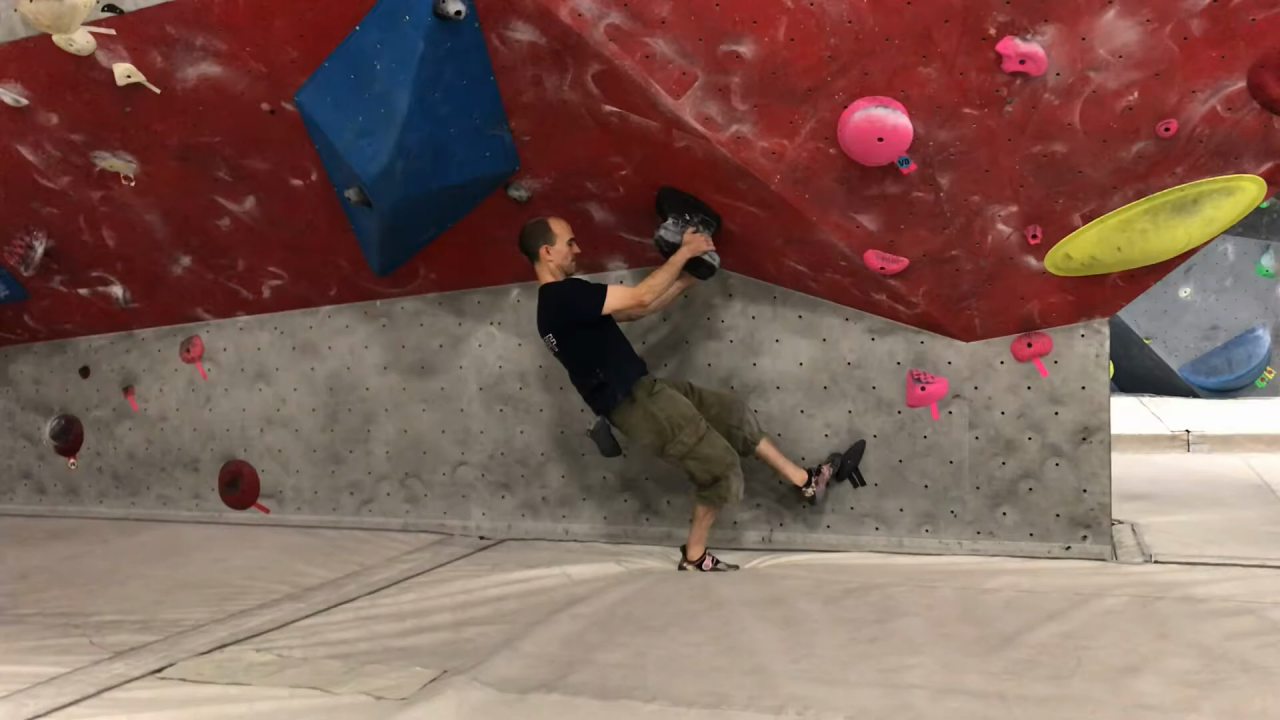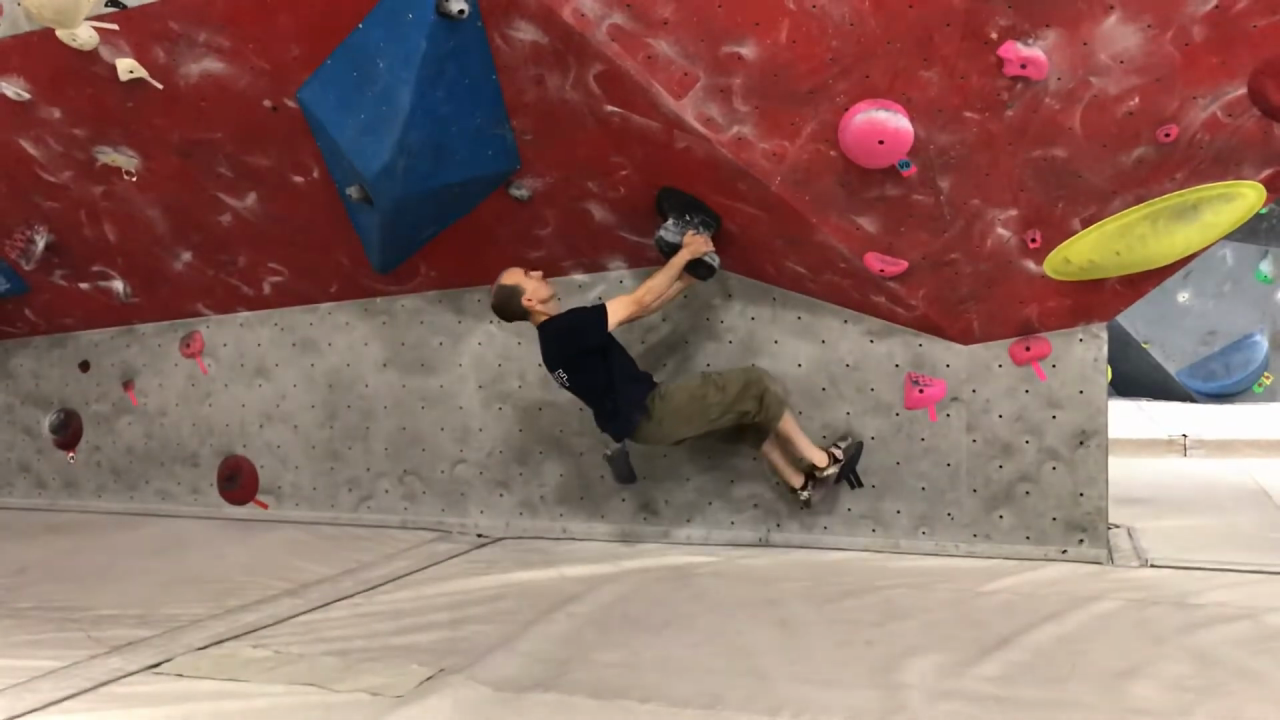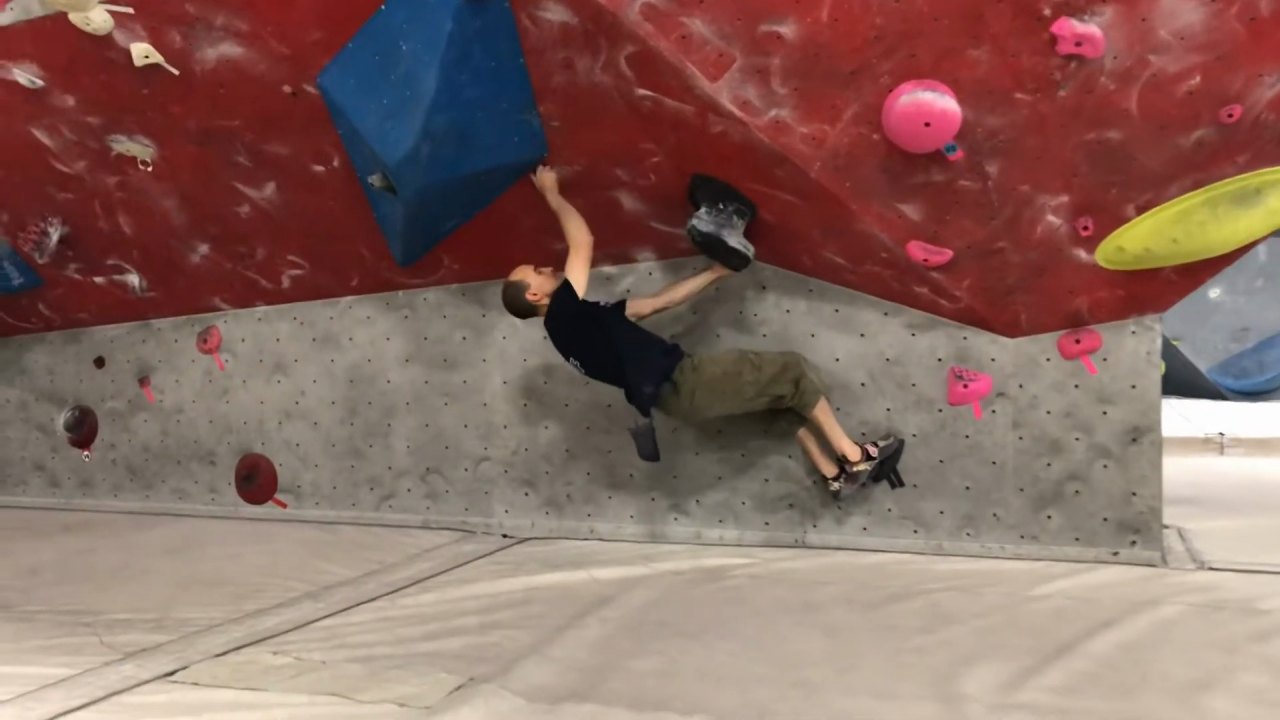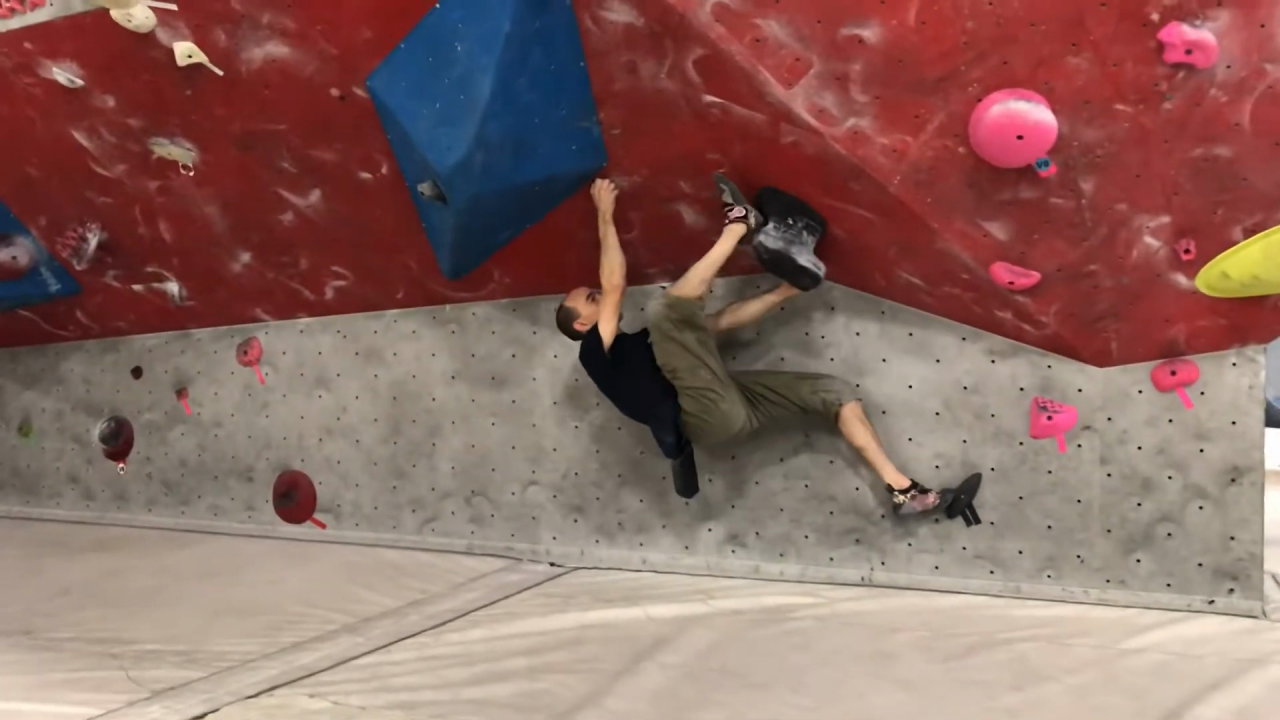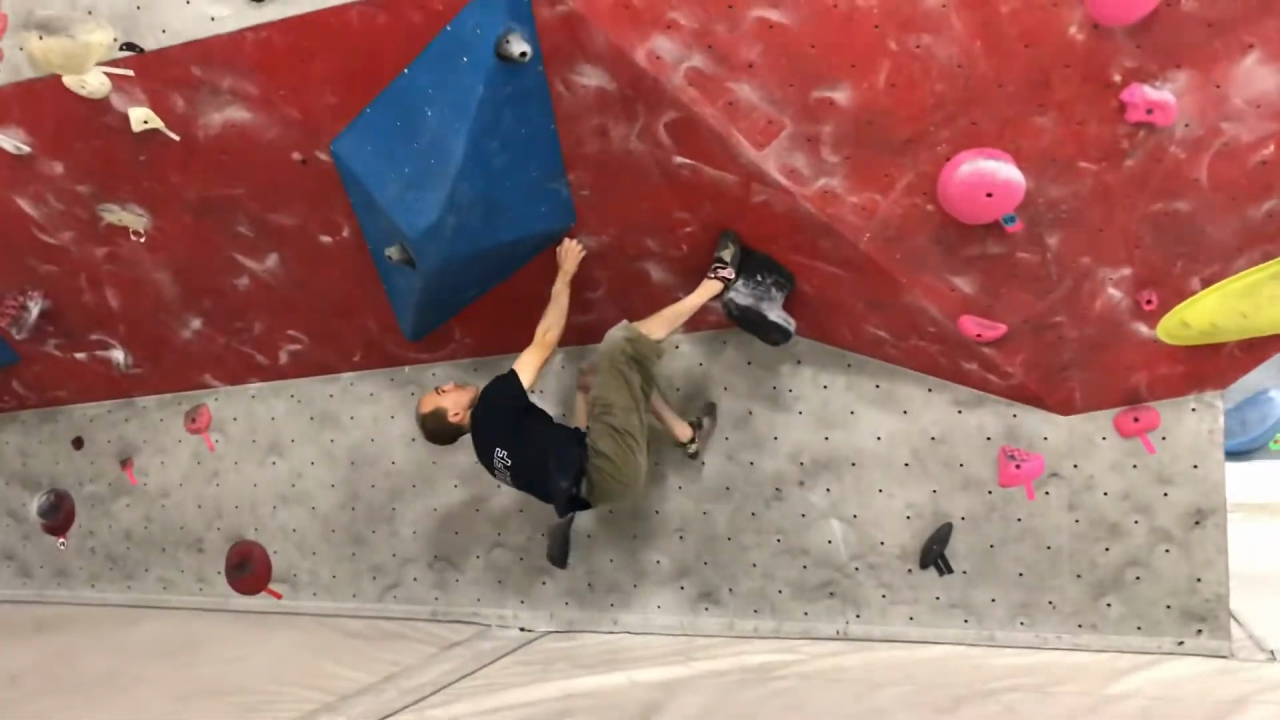
dt=1s
person 1, frame 1
left shoulder: (561, 302)
right shoulder: (564, 295)
left elbow: (634, 310)
right elbow: (641, 298)
left wrist: (688, 278)
right wrist: (685, 252)
left hip: (641, 389)
right hip: (634, 401)
left knee: (735, 415)
right knee: (721, 466)
left ankle: (806, 481)
right ankle: (694, 555)
person 1, frame 2
left shoulder: (560, 334)
right shoulder: (565, 330)
left elbow: (635, 309)
right elbow: (638, 302)
left wrist: (687, 276)
right wrist: (685, 253)
left hip: (645, 414)
right hip: (649, 416)
left knee: (750, 408)
right knee: (756, 386)
left ankle: (801, 484)
right ankle: (819, 462)
person 1, frame 3
left shoulder: (581, 317)
right shoulder: (563, 316)
left elbow: (654, 303)
right elbow: (582, 243)
left wrist: (714, 273)
right wrist: (552, 194)
left hip: (678, 384)
right hip: (681, 386)
left knee: (784, 388)
right knee: (793, 370)
left ankle: (835, 475)
right ankle: (852, 455)
person 1, frame 4
left shoulder: (644, 343)
right shoulder: (596, 353)
left elbow: (720, 320)
right elbow: (614, 284)
left wrist: (784, 292)
right wrist: (605, 215)
left hip: (732, 405)
right hip: (710, 414)
left knee: (834, 392)
right knee: (672, 309)
left ankle: (902, 490)
right ankle: (735, 228)
person 1, frame 5
left shoulder: (491, 445)
right shoulder: (490, 414)
right elbow: (544, 341)
left wrist: (583, 393)
right wrist: (564, 275)
right hip: (607, 474)
left knee: (613, 383)
right knee: (621, 342)
left ankle: (686, 435)
right ankle: (714, 282)
